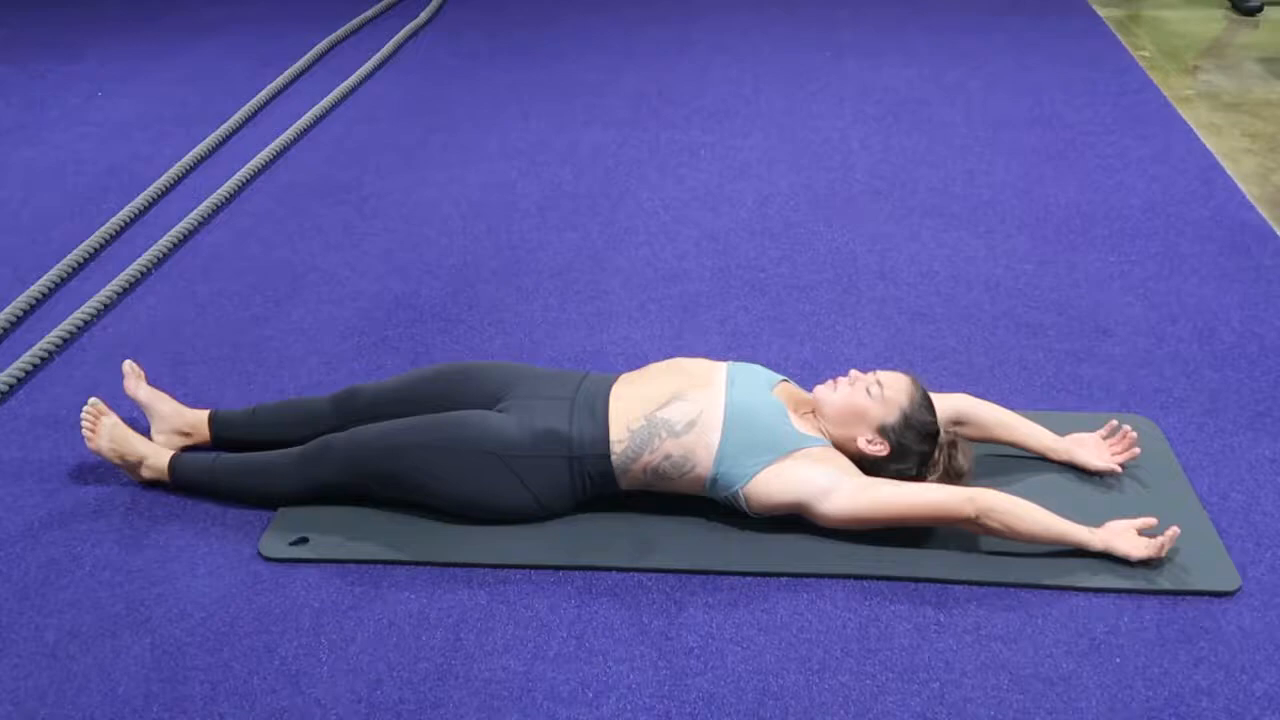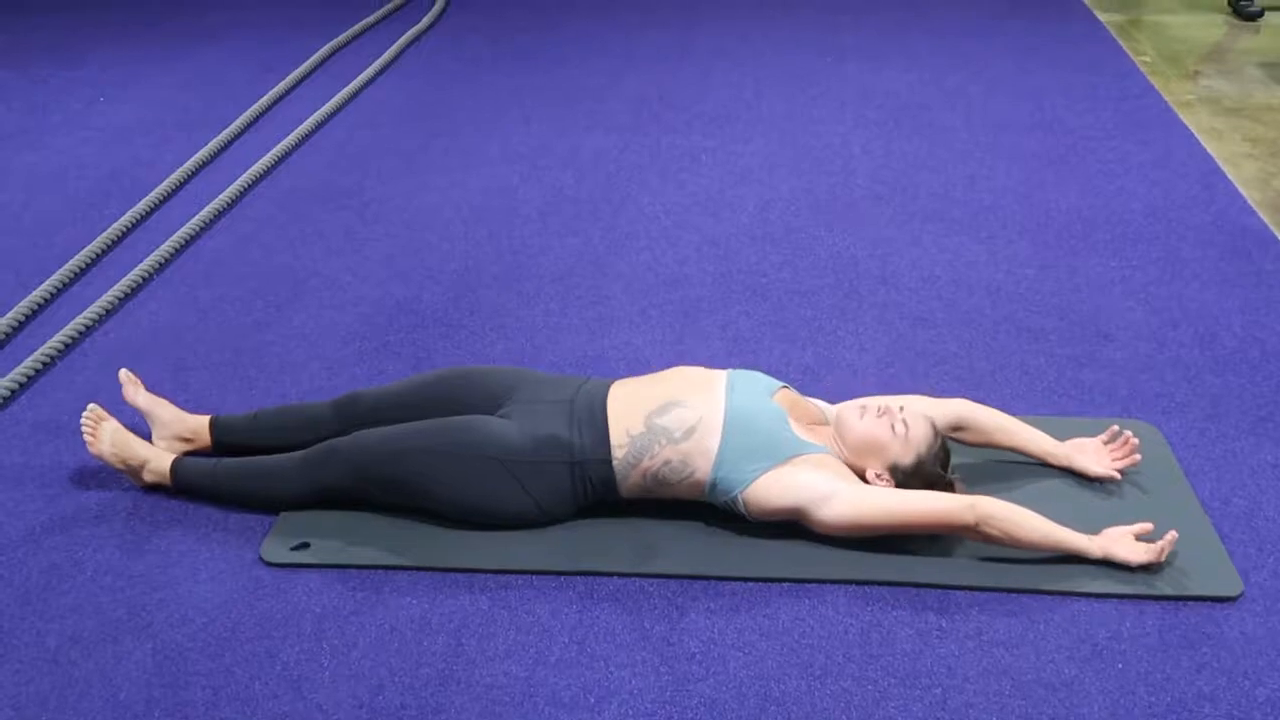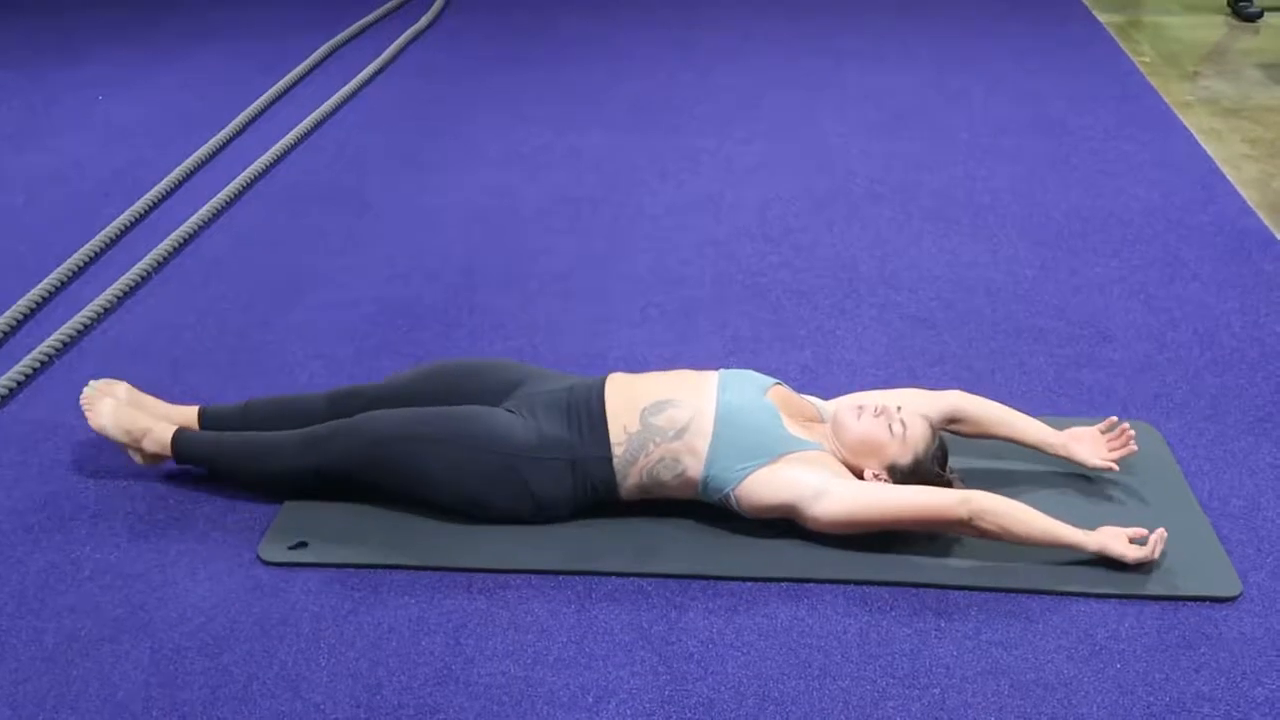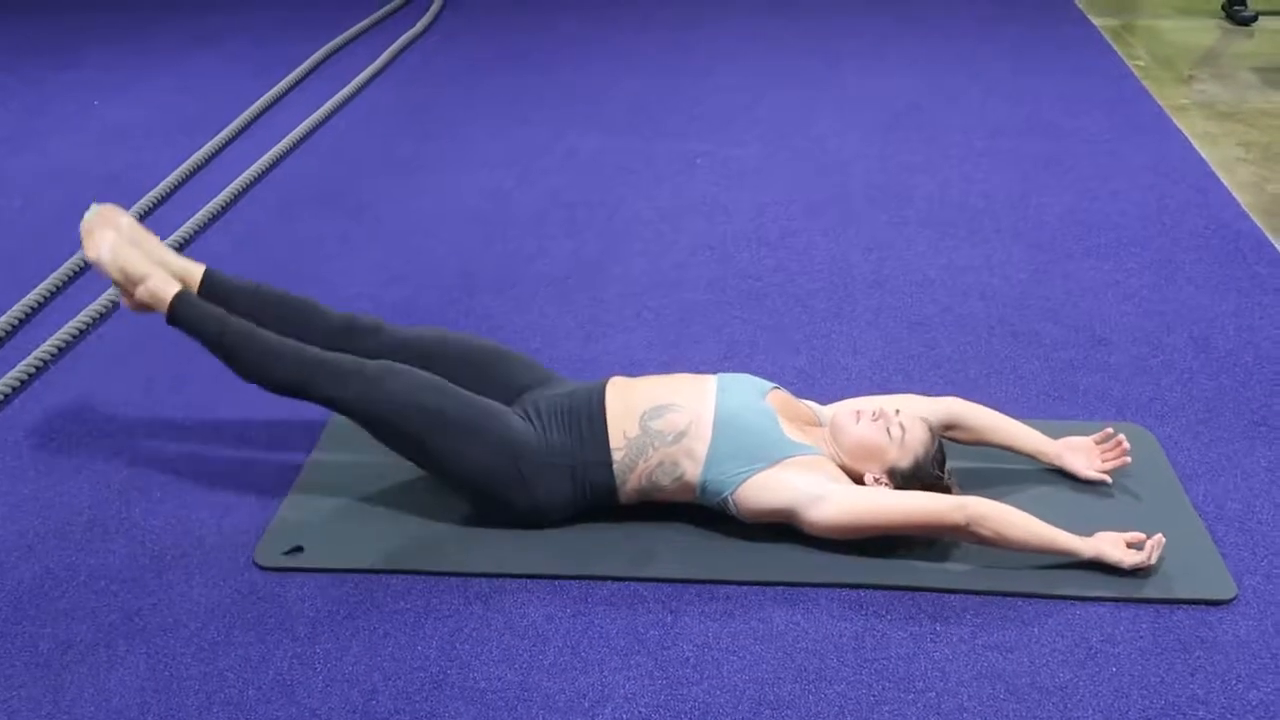
dt=0.5s
person 1, frame 1
left shoulder: (822, 482)
right shoulder: (805, 404)
left elbow: (968, 506)
right elbow: (961, 402)
left wrist: (1099, 537)
right wrist: (1066, 445)
left hip: (546, 463)
right hip: (564, 394)
left knee: (337, 463)
right knee: (362, 403)
left ankle: (160, 463)
right ankle: (192, 422)
person 1, frame 2
left shoulder: (819, 490)
right shoulder: (822, 415)
left elbow: (970, 516)
right elbow: (961, 408)
left wrist: (1103, 548)
right wrist: (1065, 449)
left hip: (547, 468)
right hip: (566, 397)
left knee: (342, 466)
right knee: (363, 410)
left ankle: (163, 470)
right ankle: (196, 428)
person 1, frame 3
left shoulder: (818, 488)
right shoulder: (825, 413)
left elbow: (964, 508)
right elbow: (953, 396)
left wrist: (1096, 540)
right wrist: (1064, 439)
left hip: (548, 465)
right hip: (571, 396)
left knee: (345, 446)
right knee: (362, 396)
left ankle: (165, 442)
right ankle: (181, 415)
person 1, frame 4
left shoulder: (820, 493)
right shoulder: (819, 418)
left elbow: (962, 513)
right elbow: (954, 405)
left wrist: (1092, 550)
right wrist: (1059, 451)
left hip: (543, 469)
right hip: (567, 397)
left knee: (349, 378)
right knee: (379, 342)
left ankle: (167, 296)
right ankle: (181, 278)
